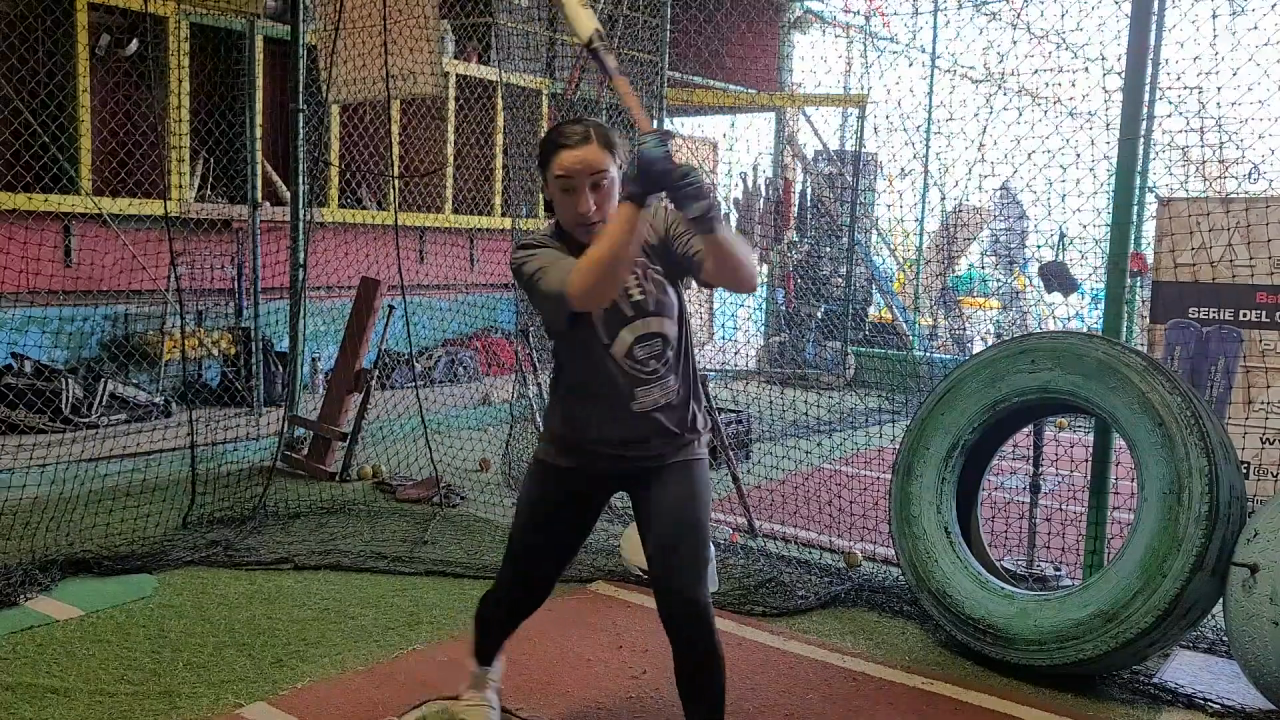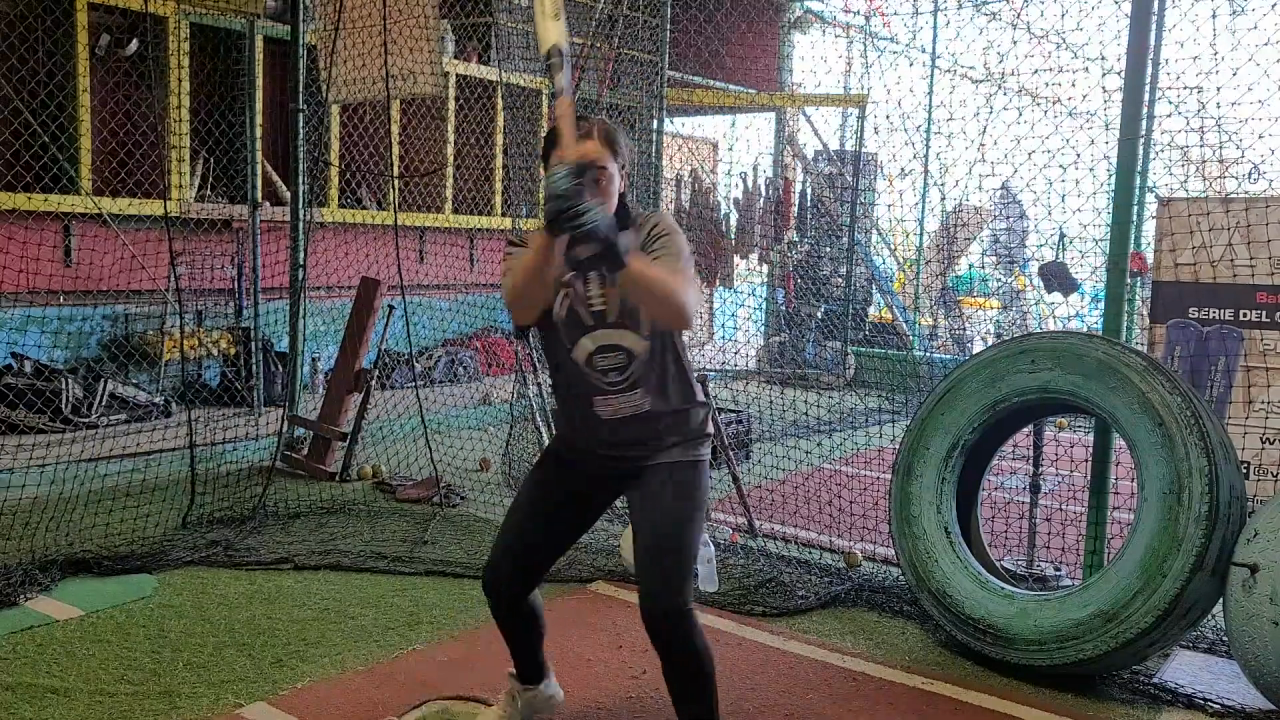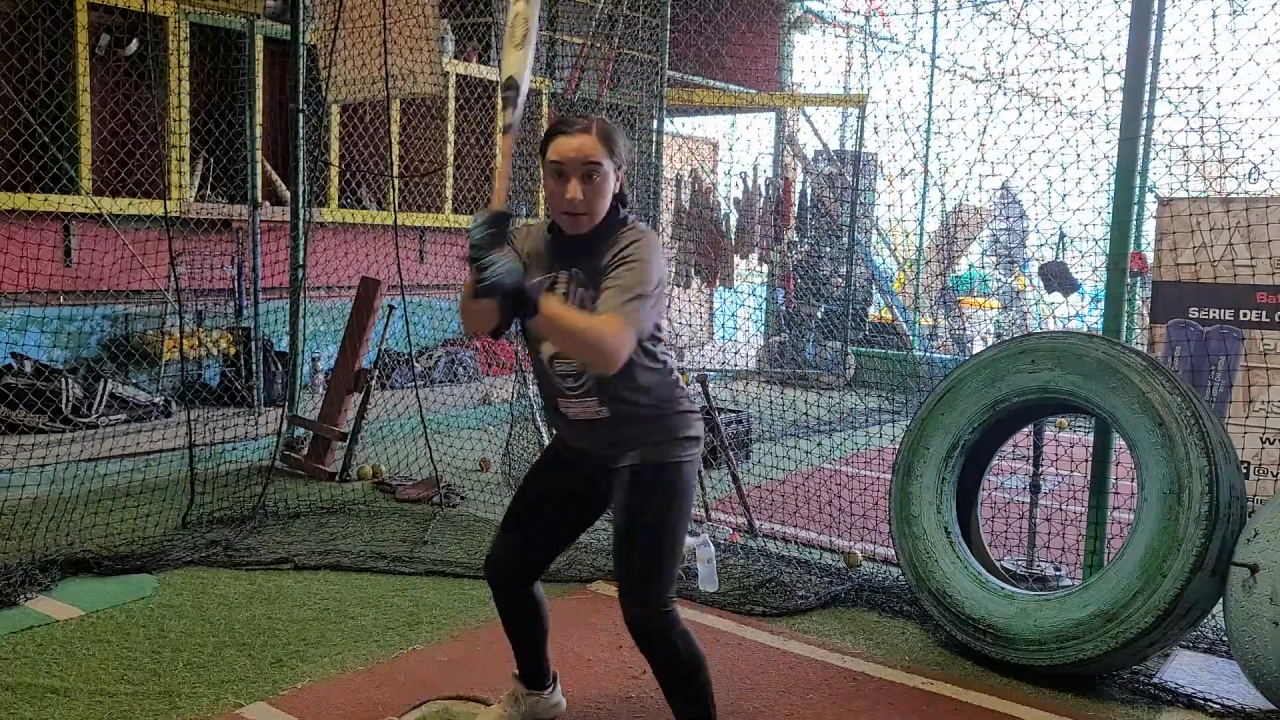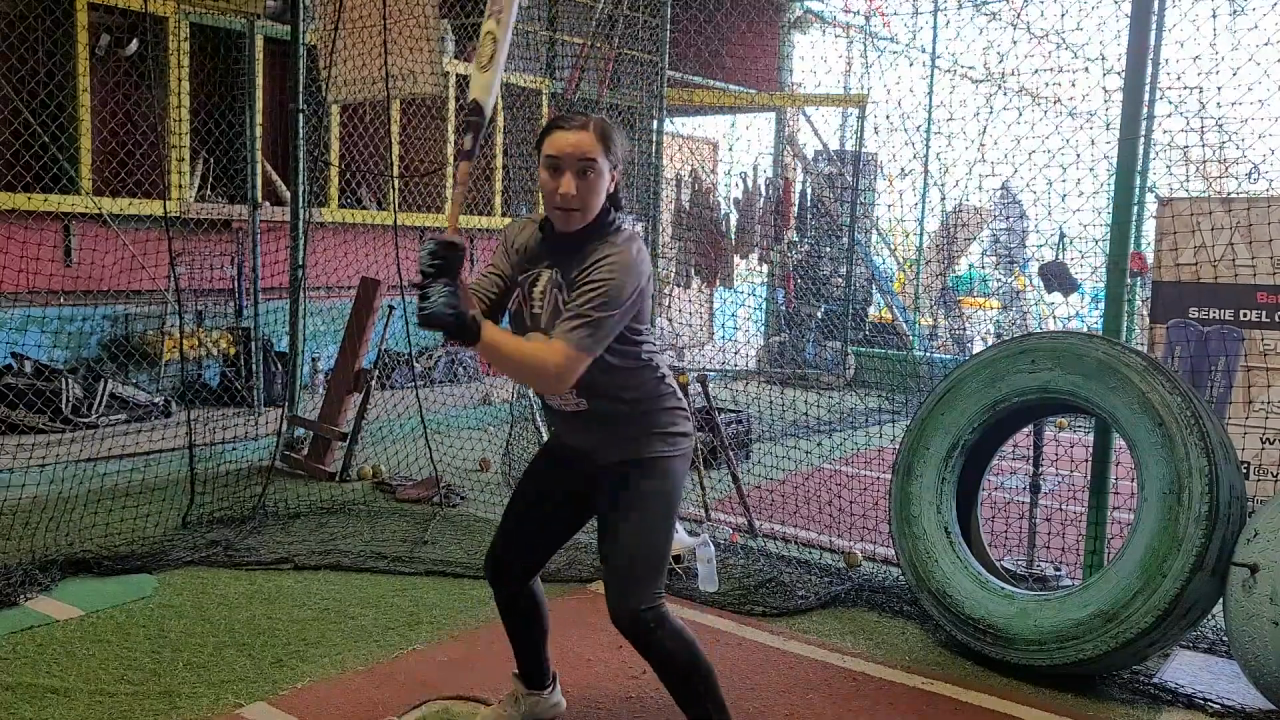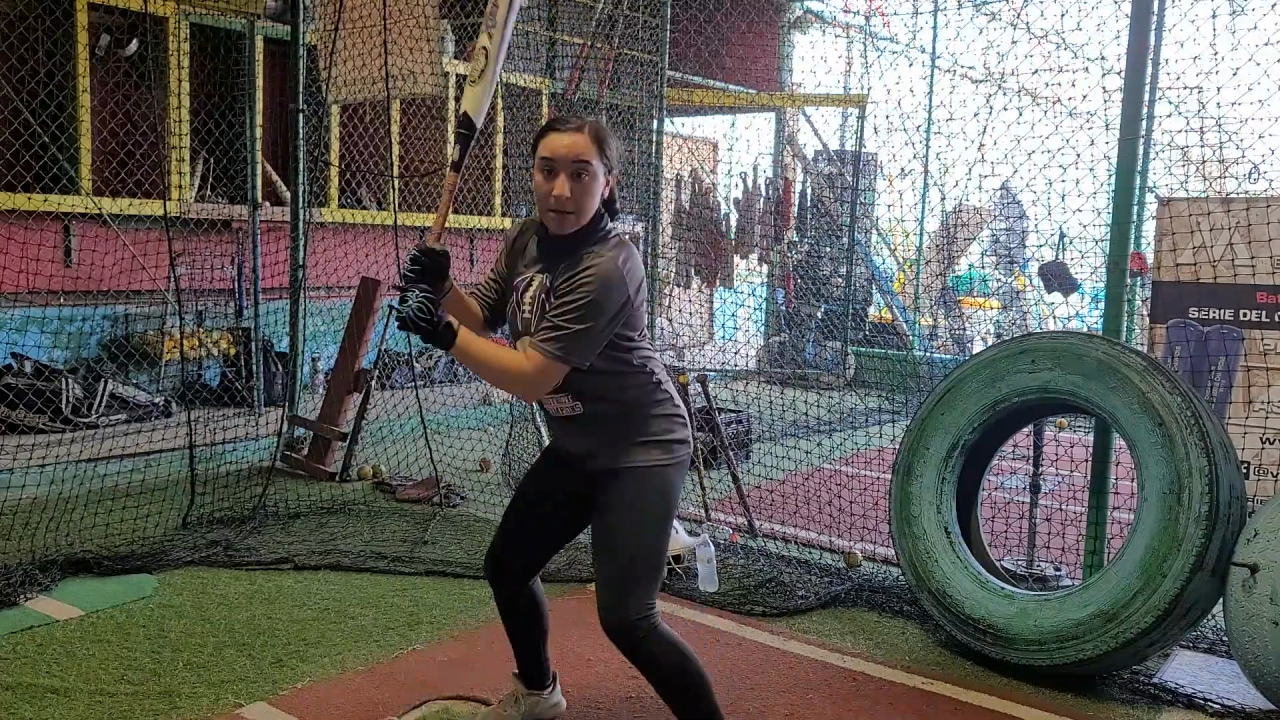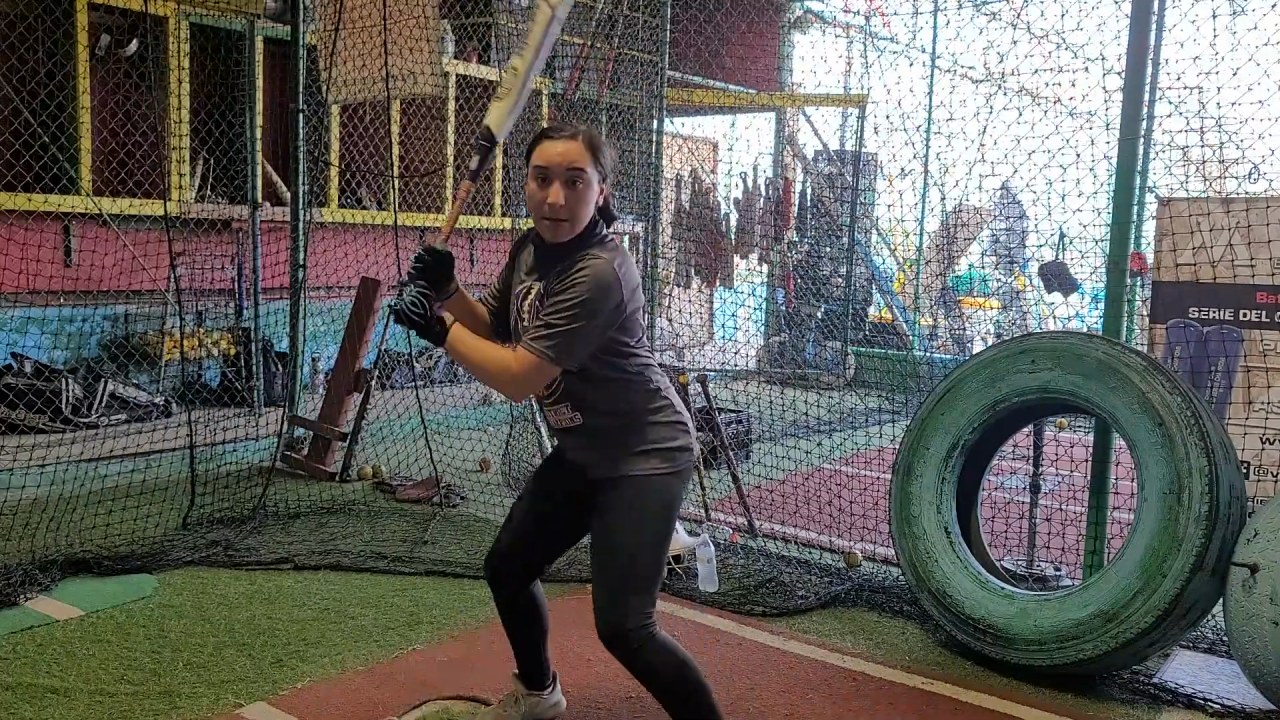
dt=0.1s
person 1, frame 1
left shoulder: (659, 223)
right shoulder: (536, 255)
left elbow: (742, 277)
right elbow: (588, 291)
left wrist: (702, 212)
right wrist: (636, 197)
left hip: (670, 445)
right hip: (578, 450)
left knee: (684, 602)
right knee: (520, 587)
right ankle: (483, 668)
person 1, frame 2
left shoulder: (655, 233)
right shoulder: (536, 245)
left elbow: (682, 311)
right elbow: (522, 309)
left wrist: (617, 245)
right wrist: (555, 224)
left hip: (667, 445)
right hip: (581, 446)
left knee: (665, 608)
right knee: (506, 576)
person 1, frame 3
left shoulder: (635, 247)
right shoulder: (526, 243)
left elbow: (606, 353)
right elbow: (478, 325)
left wrist: (529, 295)
right wrist: (485, 266)
left hip: (655, 445)
right hip: (578, 446)
left knee: (646, 610)
right knee: (505, 570)
person 1, frame 4
left shoulder: (619, 259)
right shoulder: (526, 237)
left elbow: (555, 373)
right elbow: (483, 317)
left wrist: (466, 328)
right wrist: (448, 281)
left hip: (644, 445)
right hip: (576, 443)
left knee: (636, 610)
right knee: (506, 566)
person 1, frame 5
left shoulder: (609, 265)
right shoulder: (526, 239)
left elbow: (531, 378)
right elbow: (480, 320)
left wrist: (444, 332)
right wrist: (435, 289)
left hip: (641, 450)
right hip: (575, 447)
left knee: (627, 618)
right knee: (505, 566)
person 1, frame 6
left shoulder: (601, 273)
right shoulder: (528, 248)
left elbow: (513, 377)
right elbow: (493, 329)
left wrist: (437, 324)
right wrist: (444, 288)
left hip: (645, 456)
right hip: (581, 453)
left knee: (623, 628)
right knee: (507, 569)
